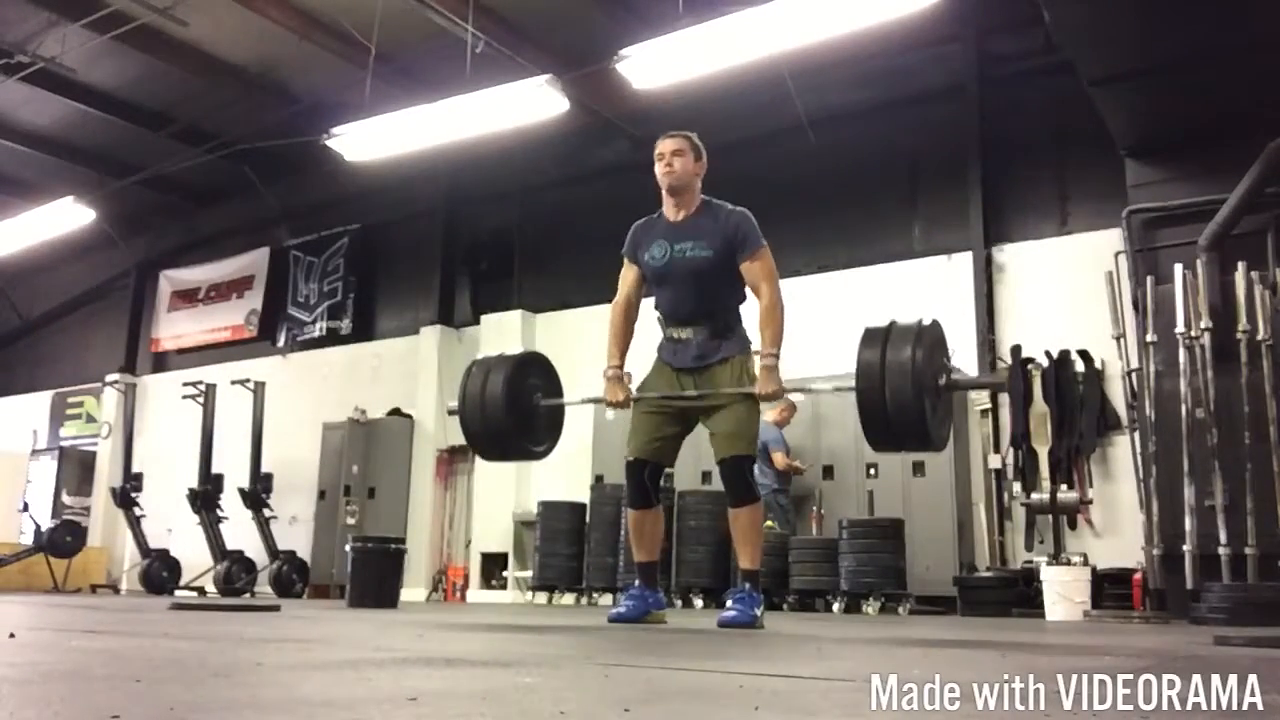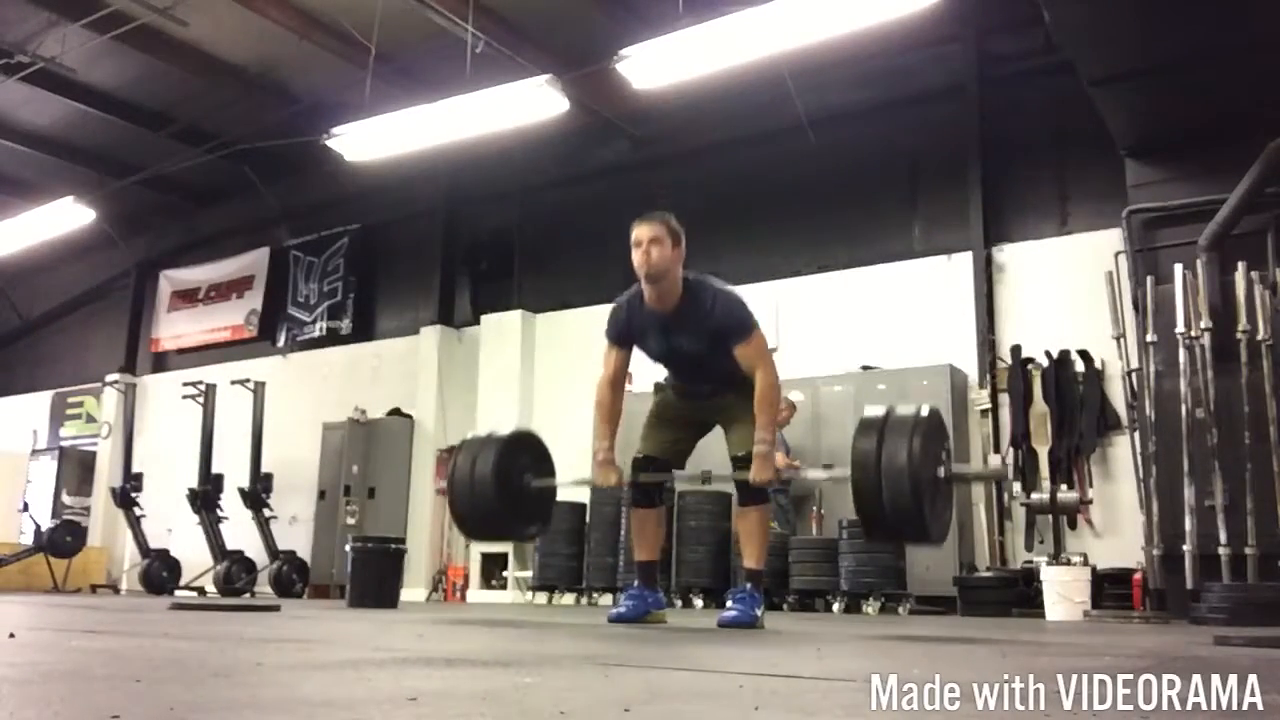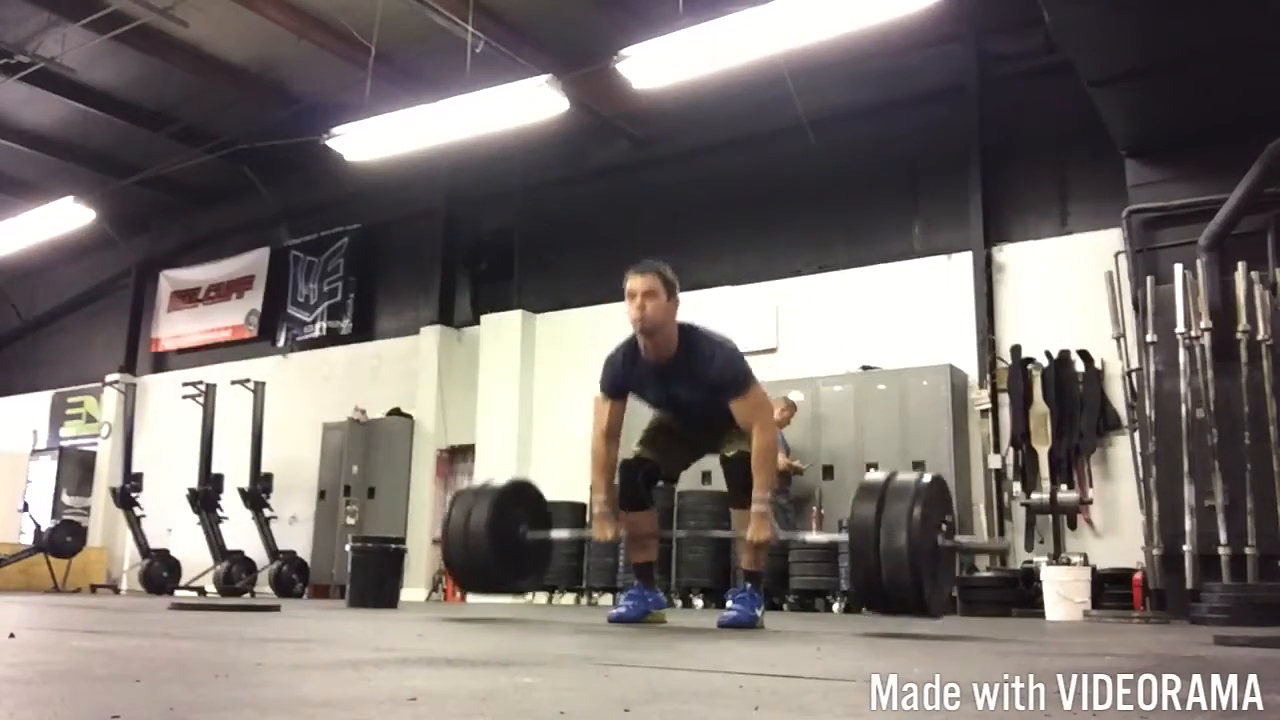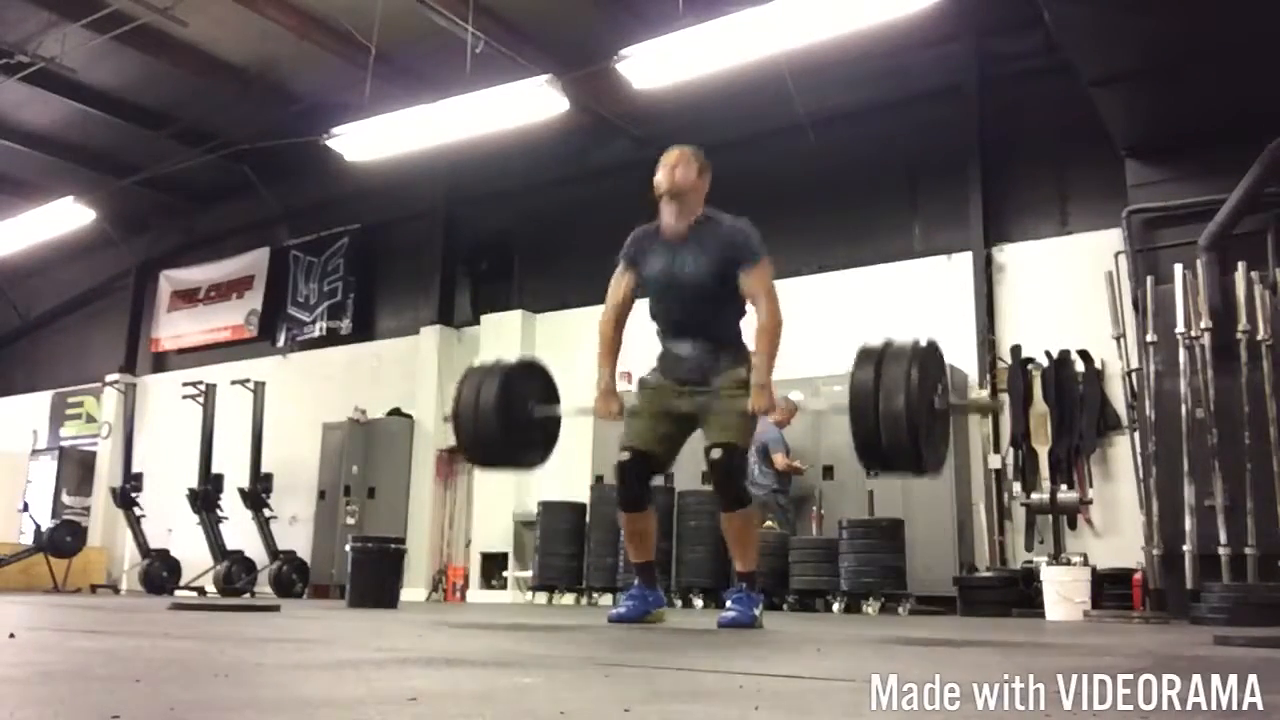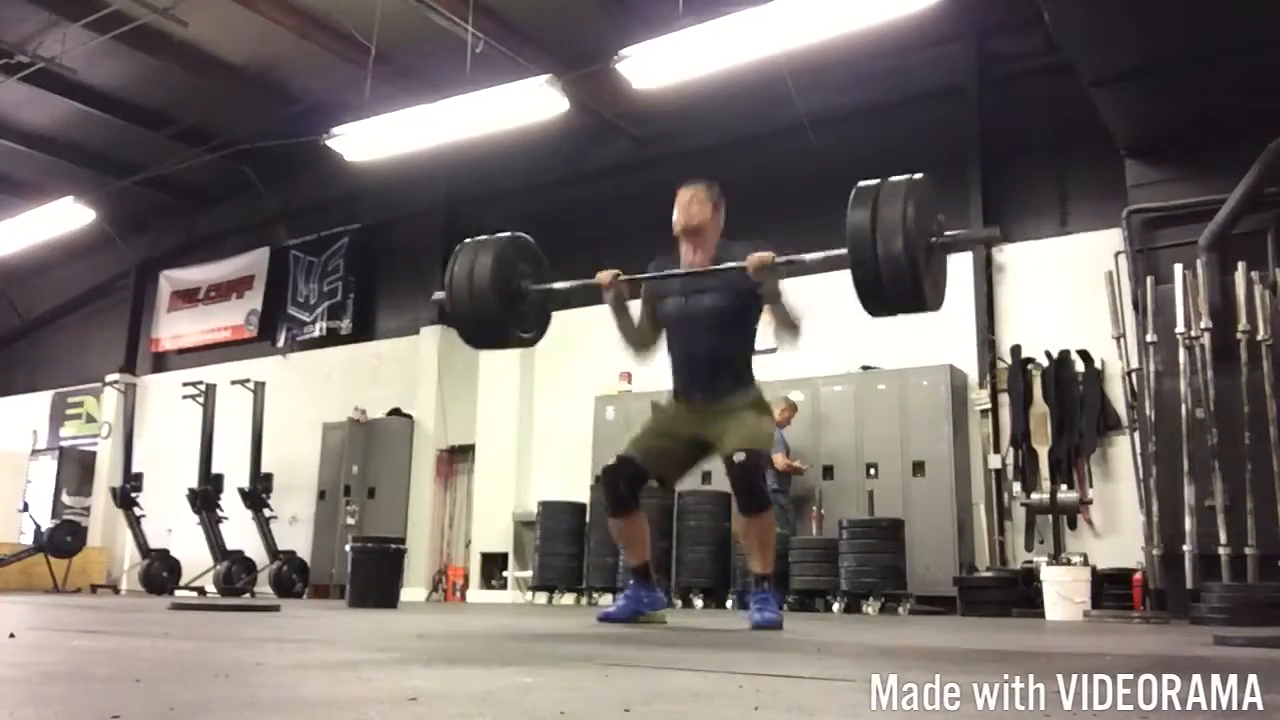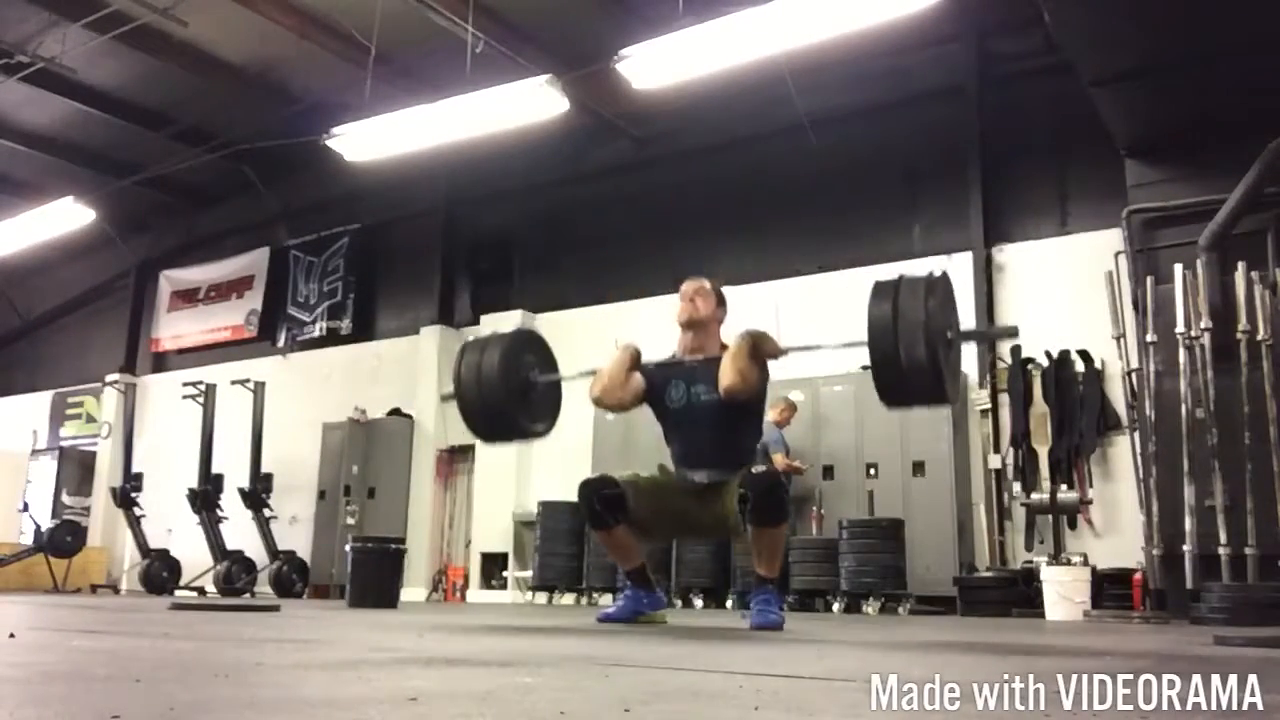
dt=0.4s
person 1, frame 1
left shoulder: (732, 223)
right shoulder: (643, 233)
left elbow: (768, 293)
right elbow: (624, 303)
left wrist: (769, 364)
right wrist: (614, 371)
left hip: (725, 361)
right hip: (669, 364)
left knee: (736, 469)
right knee: (639, 470)
left ankle: (749, 593)
right ankle: (646, 590)
person 1, frame 2
left shoulder: (718, 303)
right shoulder: (626, 312)
left elbow: (764, 372)
right elbow: (610, 382)
left wrist: (764, 450)
right wrist: (603, 453)
left hip: (735, 391)
right hip: (681, 391)
left knee: (748, 471)
right knee: (644, 471)
left ankle: (749, 593)
right ankle: (646, 590)
person 1, frame 3
left shoulder: (715, 355)
right shoulder: (621, 363)
left elbow: (763, 427)
right elbow: (605, 435)
left wrist: (761, 510)
right wrist: (602, 508)
left hip: (732, 423)
right hip: (678, 423)
left knee: (741, 465)
right knee: (632, 472)
left ankle: (749, 593)
right ankle: (645, 590)
person 1, frame 4
left shoulder: (730, 234)
right shoulder: (641, 242)
left elbow: (768, 308)
right elbow: (614, 313)
left wrist: (761, 382)
right wrist: (605, 384)
left hip: (725, 370)
right hip: (670, 373)
left knee: (724, 470)
right knee: (631, 470)
left ankle: (747, 594)
right ankle: (646, 589)
person 1, frame 5
left shoulder: (740, 265)
right shoulder: (661, 281)
left elbow: (791, 331)
right elbow: (642, 344)
left wrist: (763, 277)
right wrist: (614, 297)
left hip: (736, 405)
right hip: (683, 407)
left knee: (746, 469)
right knee: (618, 475)
left ankle: (764, 592)
right ankle: (643, 590)
person 1, frame 6
left shoulder: (742, 361)
right shoulder: (659, 374)
left elbow: (732, 385)
right elbow: (604, 395)
left wrist: (745, 342)
right wrist: (626, 355)
left hip: (732, 488)
right hip: (683, 493)
left knee: (765, 483)
right knee: (595, 492)
left ankle: (766, 594)
right ankle: (643, 593)
